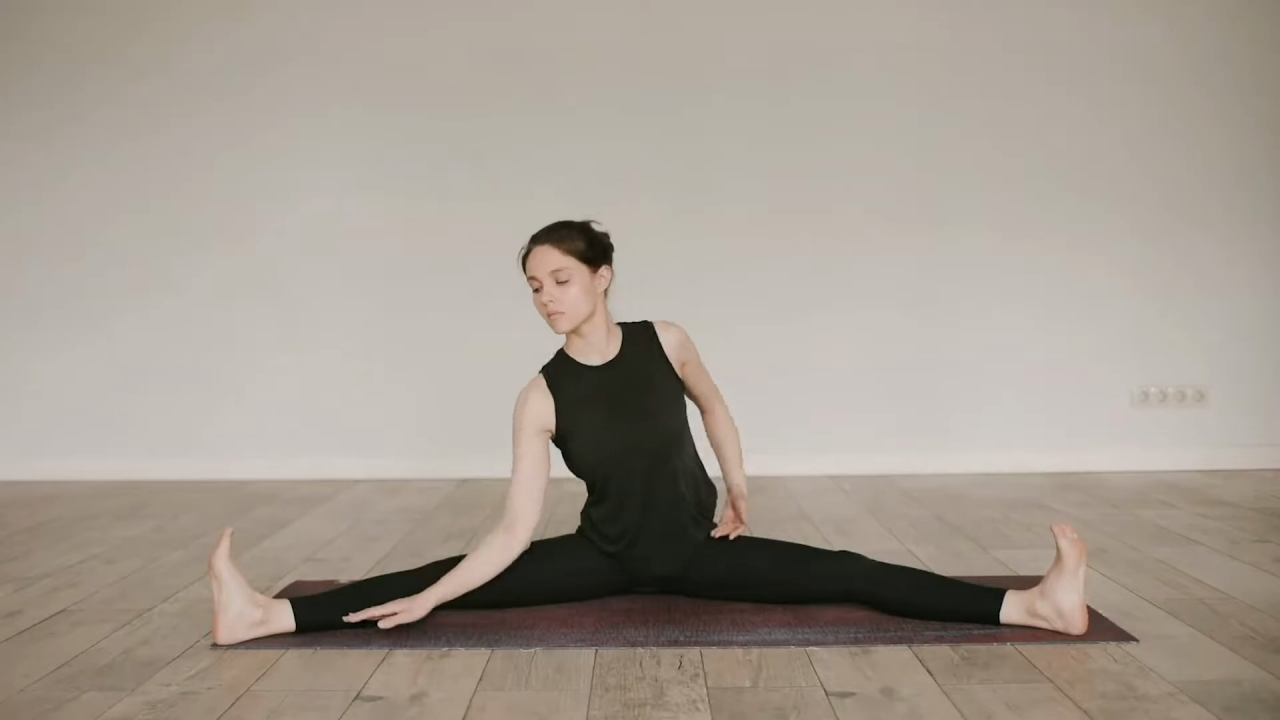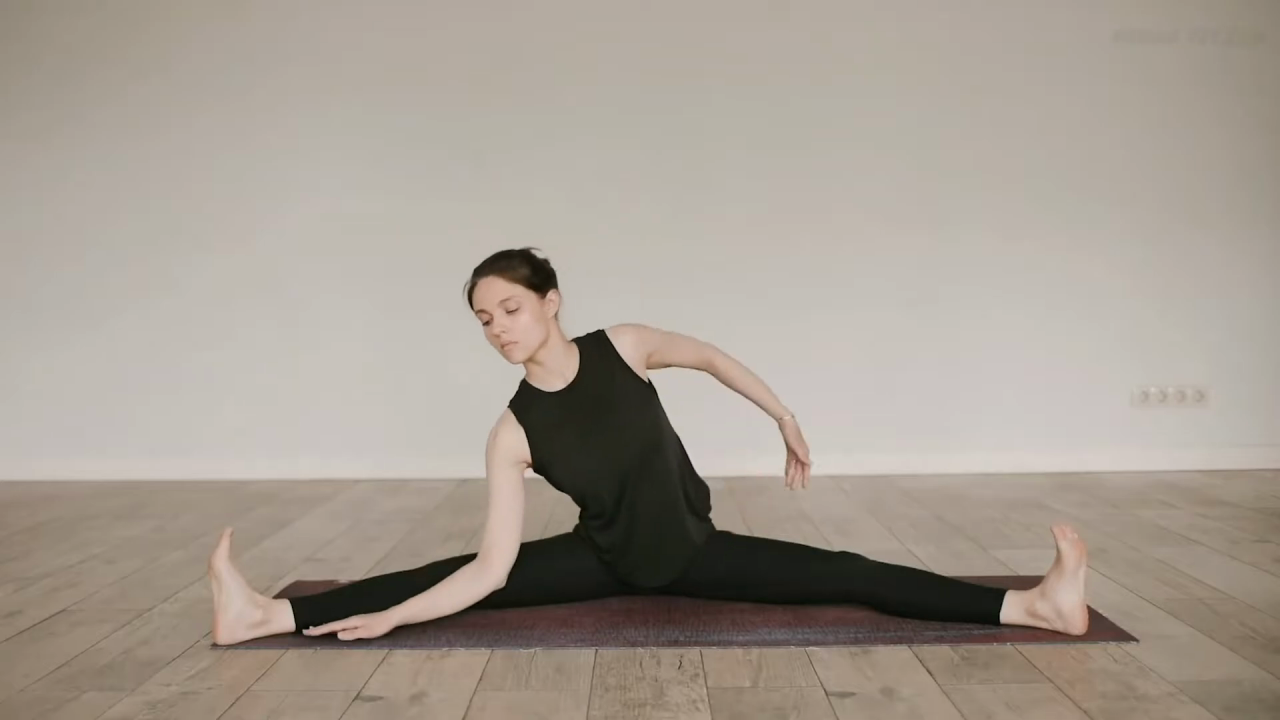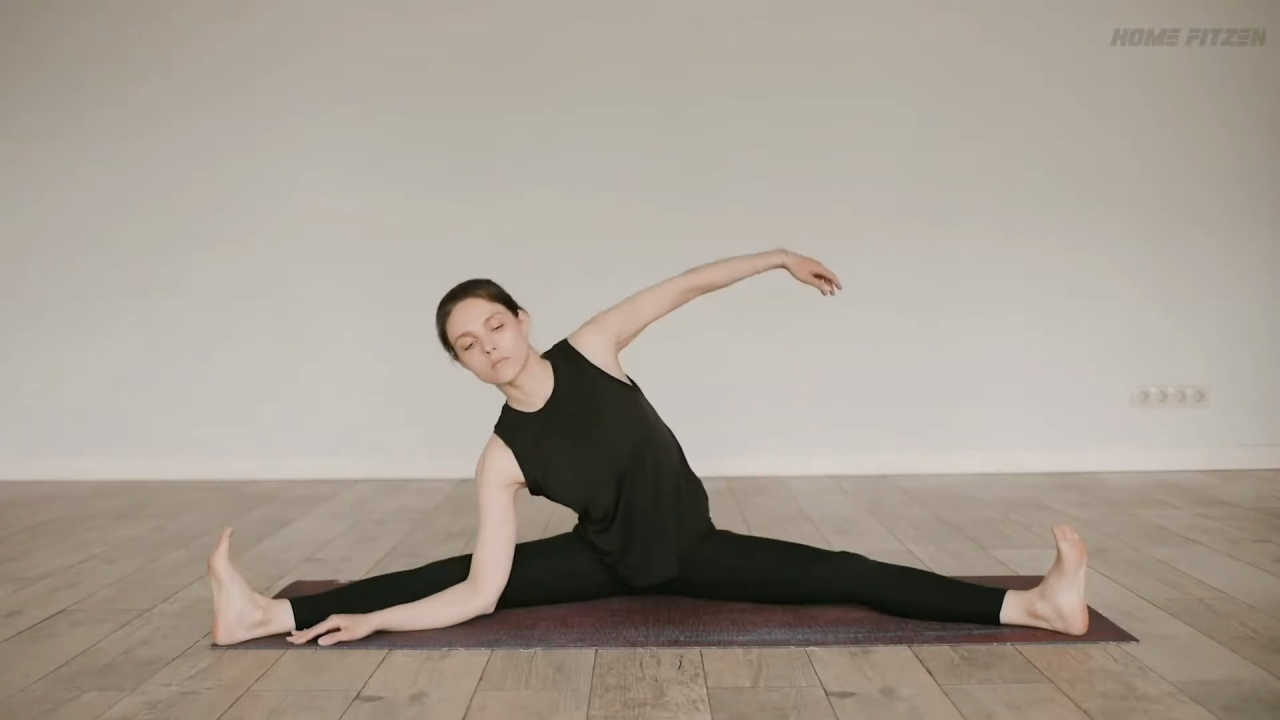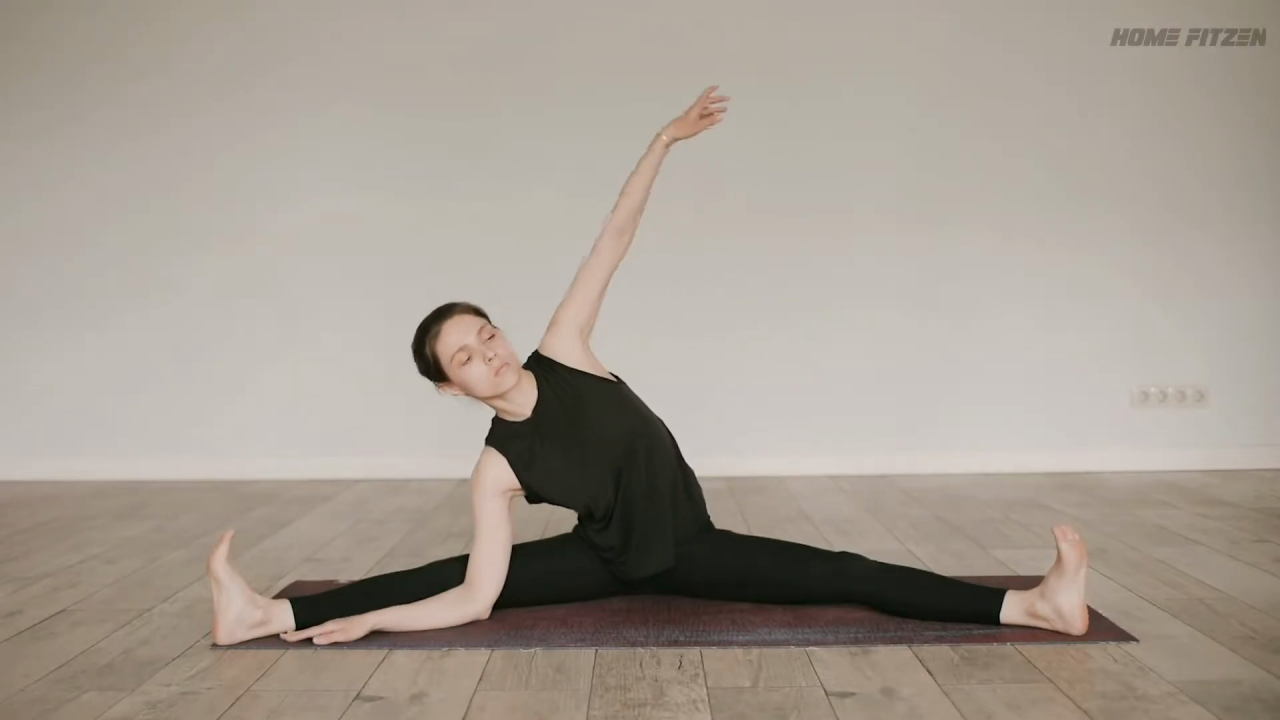
dt=0.4s
person 1, frame 1
left shoulder: (663, 341)
right shoulder: (540, 398)
left elbow: (711, 402)
right elbow: (516, 533)
left wrist: (738, 487)
right wrist: (424, 602)
left hip: (695, 548)
right hip: (606, 555)
left knee: (846, 574)
right knee: (463, 577)
left ankle: (1029, 605)
right ankle: (271, 616)
person 1, frame 2
left shoulder: (622, 347)
right shoulder: (511, 434)
left elbow: (709, 357)
right elbow: (494, 569)
left wrist: (786, 420)
right wrist: (390, 617)
left hip: (692, 548)
right hip: (604, 560)
left knee: (844, 577)
right knee: (456, 576)
left ankle: (1030, 606)
right ankle: (271, 615)
person 1, frame 3
left shoulder: (587, 351)
right shoulder: (500, 461)
left elbow: (681, 287)
right elbow: (481, 595)
left wrist: (776, 256)
right wrist: (376, 618)
left hip: (689, 549)
right hip: (605, 563)
left knee: (842, 574)
right knee: (453, 574)
left ankle: (1027, 604)
person 1, frame 4
left shoulder: (560, 356)
right shoulder: (496, 471)
left elbow: (612, 245)
right elbow: (475, 601)
left wrist: (664, 142)
right wrist: (371, 622)
left hip: (687, 547)
right hip: (606, 562)
left knee: (843, 575)
right knee: (453, 572)
left ankle: (1029, 606)
